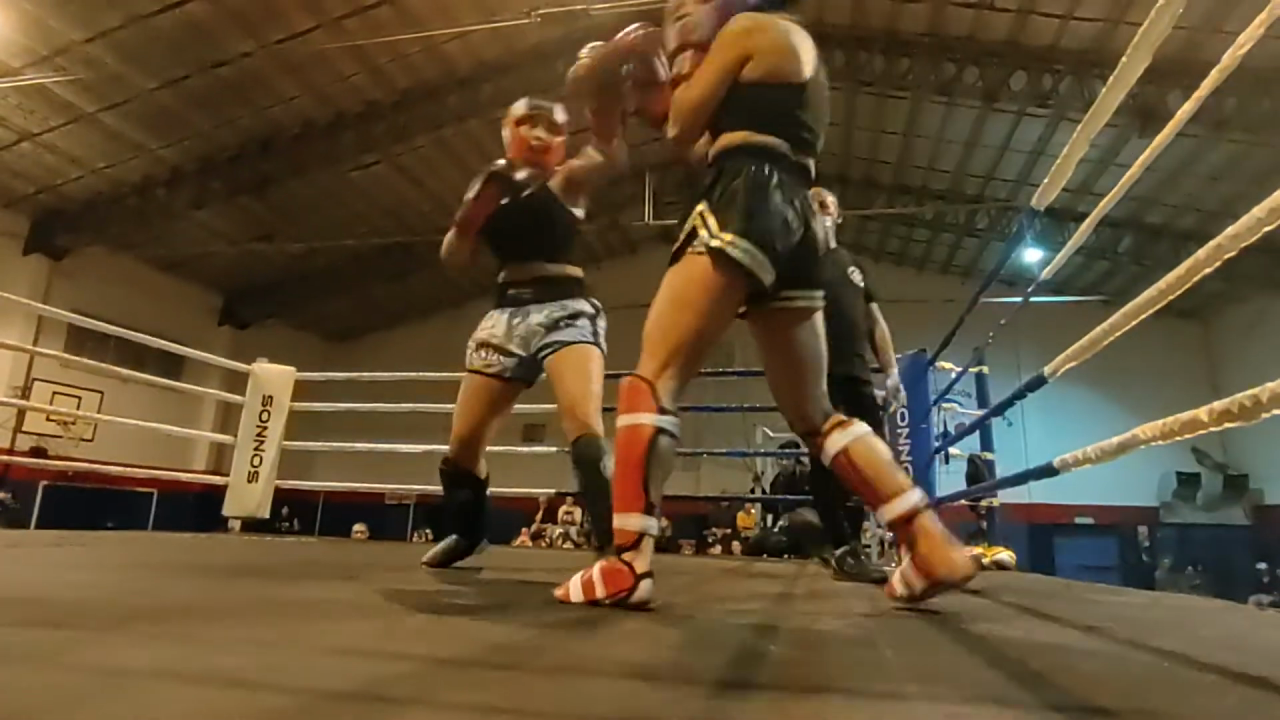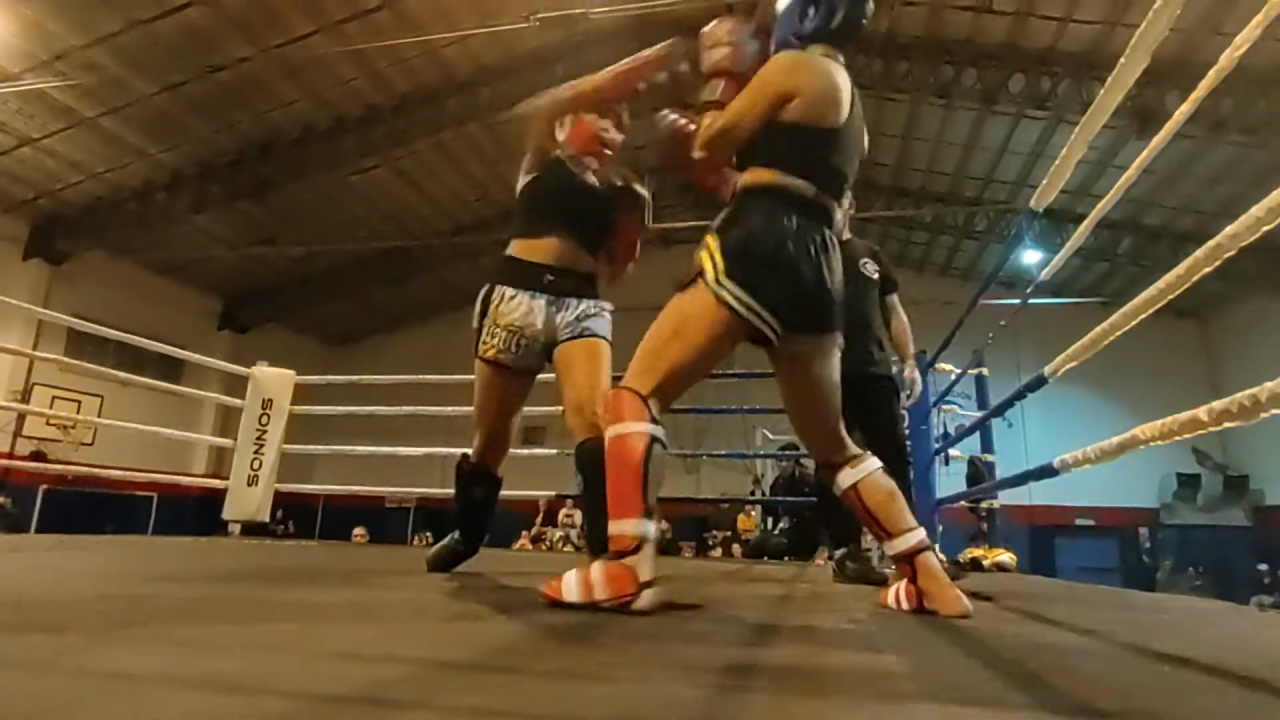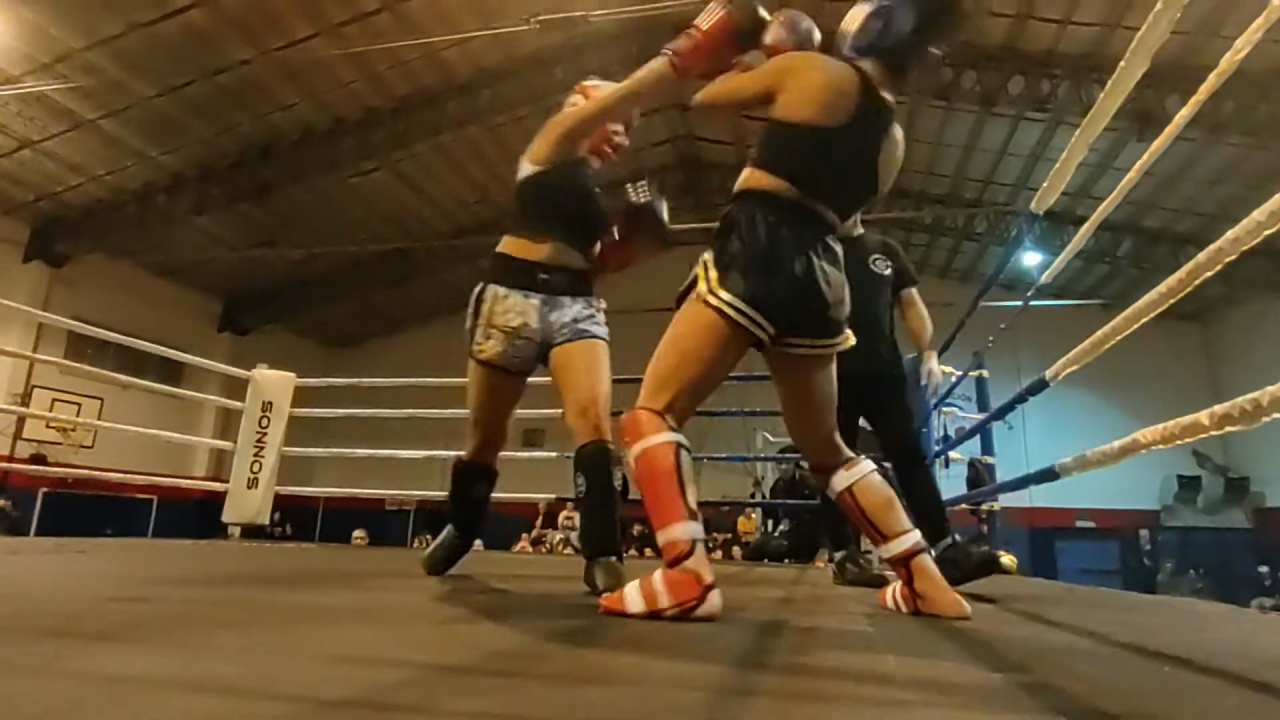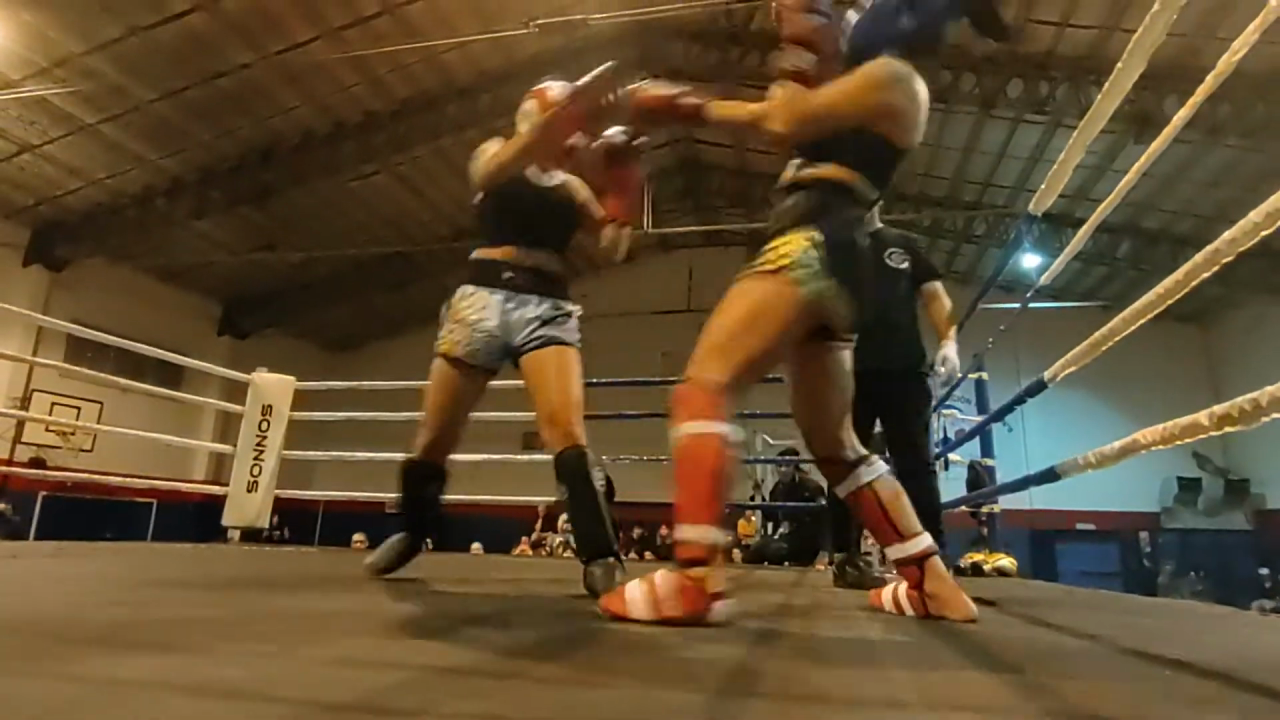
dt=0.2s
person 1, frame 1
right shoulder: (799, 52)
left elbow: (684, 123)
left hip: (743, 210)
right hip: (796, 226)
left knee: (651, 379)
right knee: (814, 413)
left ankle: (628, 563)
right ankle: (932, 549)
person 1, frame 2
left shoulder: (794, 68)
right shoulder: (850, 103)
left elbow: (713, 145)
left wrist: (723, 78)
right wrist: (692, 136)
left hip: (752, 254)
right hip: (812, 271)
left knee: (633, 396)
right knee: (832, 445)
left ankle: (627, 566)
right ankle: (931, 580)
person 1, frame 3
left shoulder: (807, 68)
right shoulder: (892, 139)
left elbow: (711, 97)
left wrist: (777, 60)
left hip: (747, 261)
right hip: (814, 280)
left knee: (650, 413)
right knee: (826, 447)
left ankle: (686, 574)
right ankle: (928, 582)
person 1, frame 4
left shoulder: (889, 77)
right shoulder: (868, 93)
left elbow: (783, 122)
right elbow: (756, 116)
right wrist: (687, 104)
left hip: (811, 246)
right hip: (832, 257)
left knee: (701, 391)
right knee: (834, 442)
left ankle: (694, 579)
right ankle: (933, 582)
person 2, frame 1
left shoulder: (567, 178)
right shoulder: (492, 186)
left elbow: (613, 156)
right elbow: (453, 257)
left wrist: (599, 85)
right wrist: (478, 204)
left hip: (567, 313)
right hip: (507, 319)
left knee: (583, 423)
right knee: (463, 442)
left ankle: (613, 542)
right ankle: (466, 532)
person 2, frame 2
left shoulder: (606, 188)
right shoulder: (544, 157)
left elbow: (615, 270)
right elbow: (536, 110)
left wrist: (628, 222)
right wrist: (642, 64)
left hip: (582, 307)
right hip: (517, 298)
left knee: (592, 422)
right knee: (491, 440)
left ankle: (602, 552)
right ankle: (467, 534)
person 2, frame 3
left shoulder: (597, 194)
right shoulder: (556, 143)
left elbow: (602, 265)
right elbow: (618, 98)
left wrist: (639, 234)
left hip: (576, 306)
right hip: (514, 298)
left knee: (594, 427)
right knee: (486, 437)
left ankle: (603, 559)
right ankle: (461, 530)
person 2, frame 4
left shoulder: (574, 187)
right shoulder: (497, 156)
left elbow: (613, 246)
right elbow: (498, 165)
left wrist: (623, 181)
right wrist: (580, 100)
left hip: (547, 310)
right hip: (482, 301)
left knee: (565, 428)
right knee: (435, 437)
left ankle: (602, 560)
right ankle: (411, 533)
person 3, frame 1
left shoulder: (851, 264)
left elbow: (874, 320)
left wrist: (891, 370)
left hip: (857, 373)
right knee: (830, 461)
right ankle: (844, 550)
person 3, frame 2
left shoulder: (870, 255)
left elbow: (893, 311)
left wrist: (909, 362)
left hip: (873, 373)
left knee: (895, 458)
right ankle: (848, 553)
person 3, frame 3
left shoulder: (882, 249)
left elbow: (910, 302)
left wrist: (929, 353)
left hip: (884, 371)
right hip: (834, 374)
left knee: (910, 456)
left ankle: (947, 549)
right ankle: (847, 555)
person 3, frame 4
left shoulder: (904, 244)
left elbow: (936, 297)
left wrist: (948, 343)
left hip: (905, 371)
right hip: (851, 372)
left knee: (916, 462)
right ankle: (846, 558)
